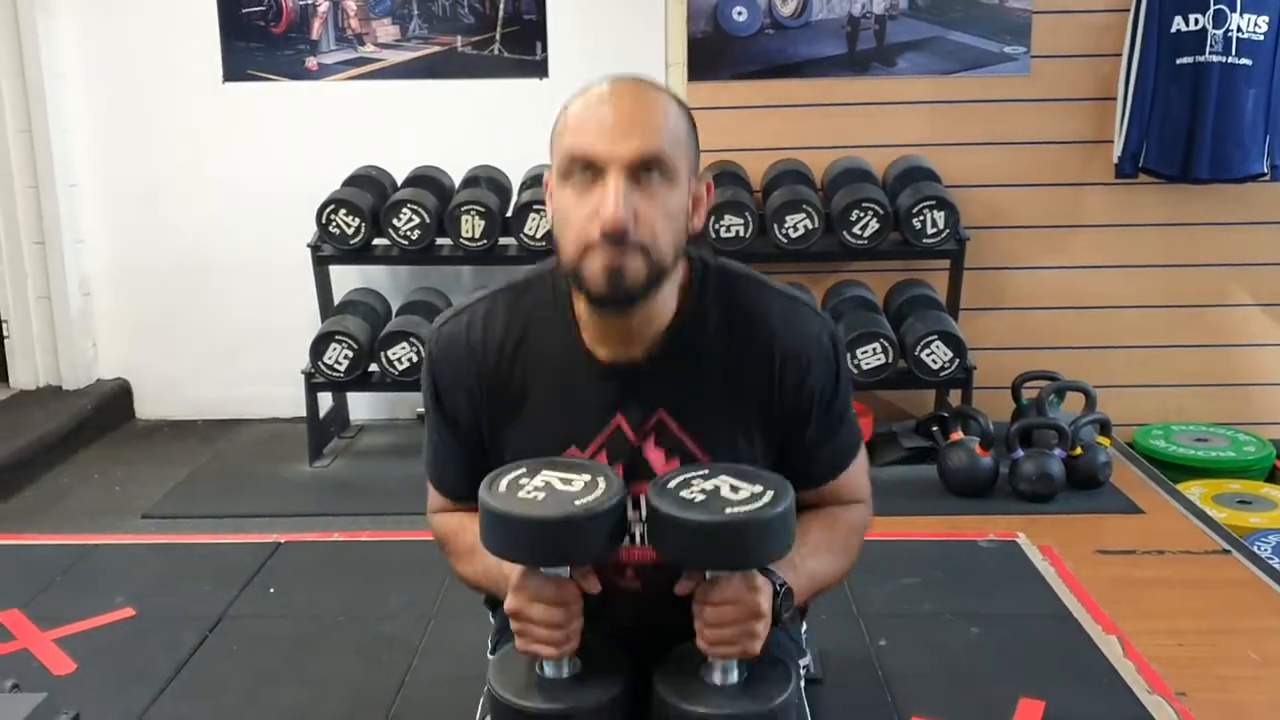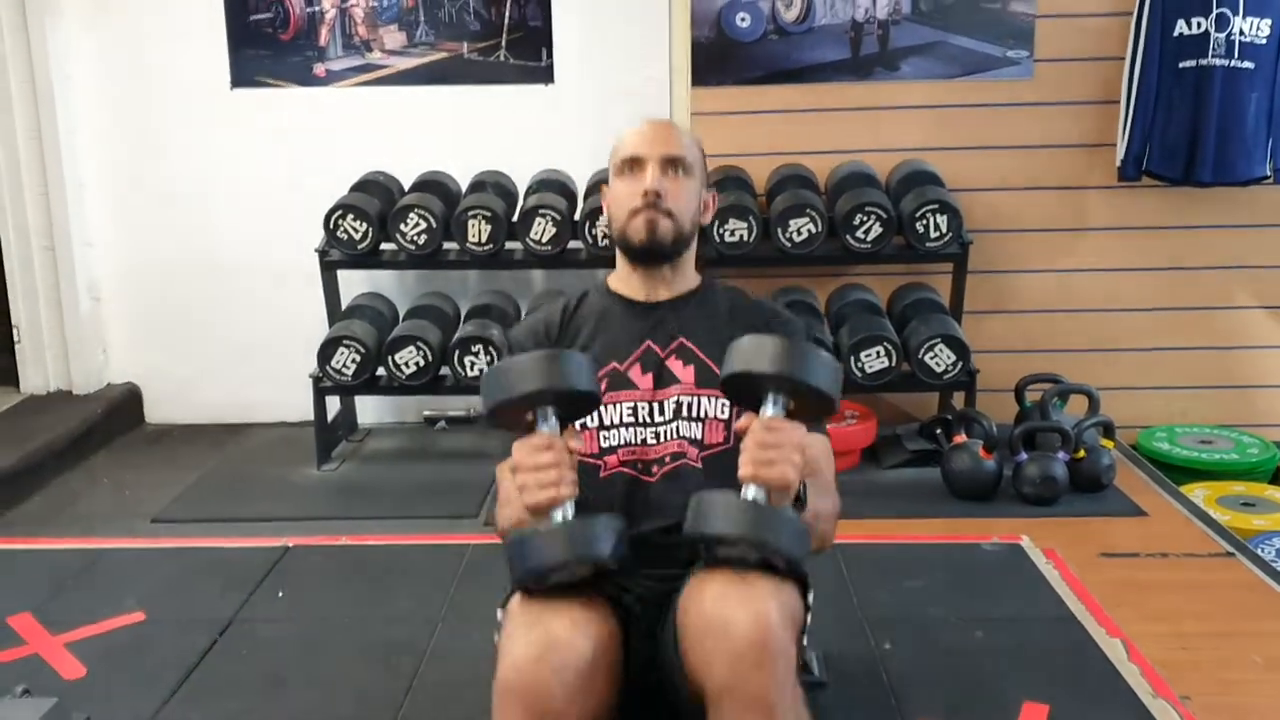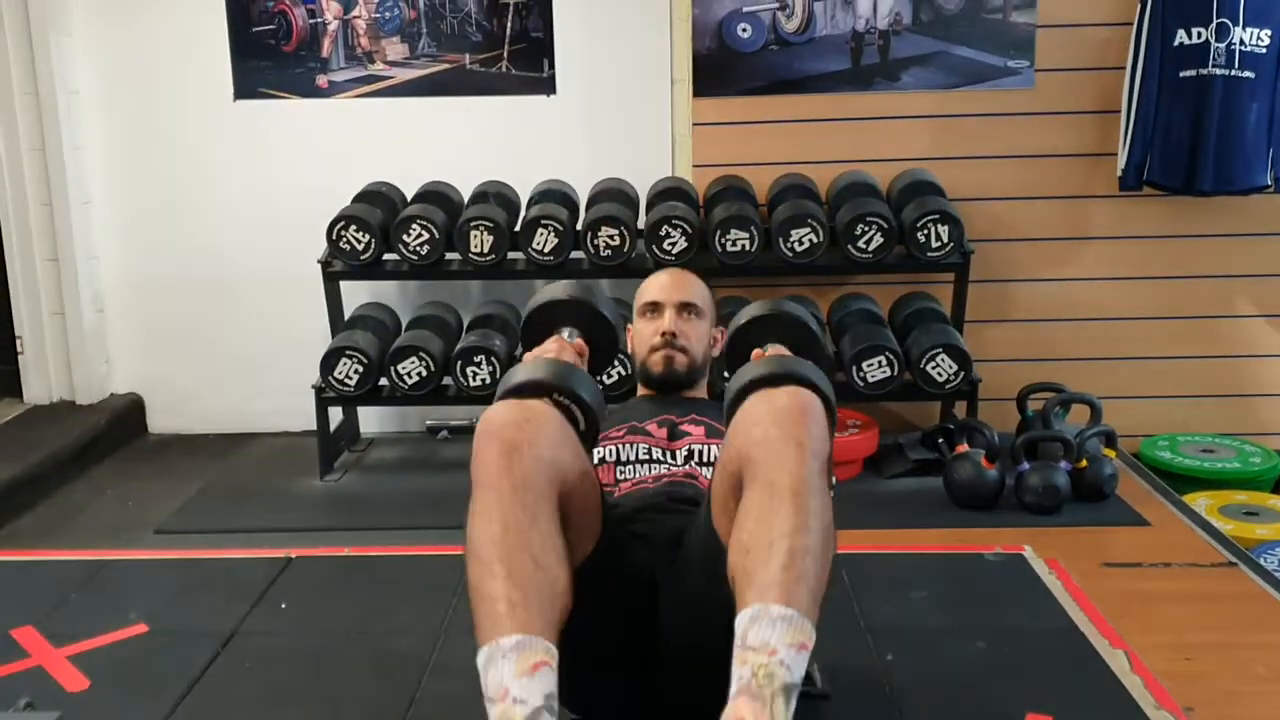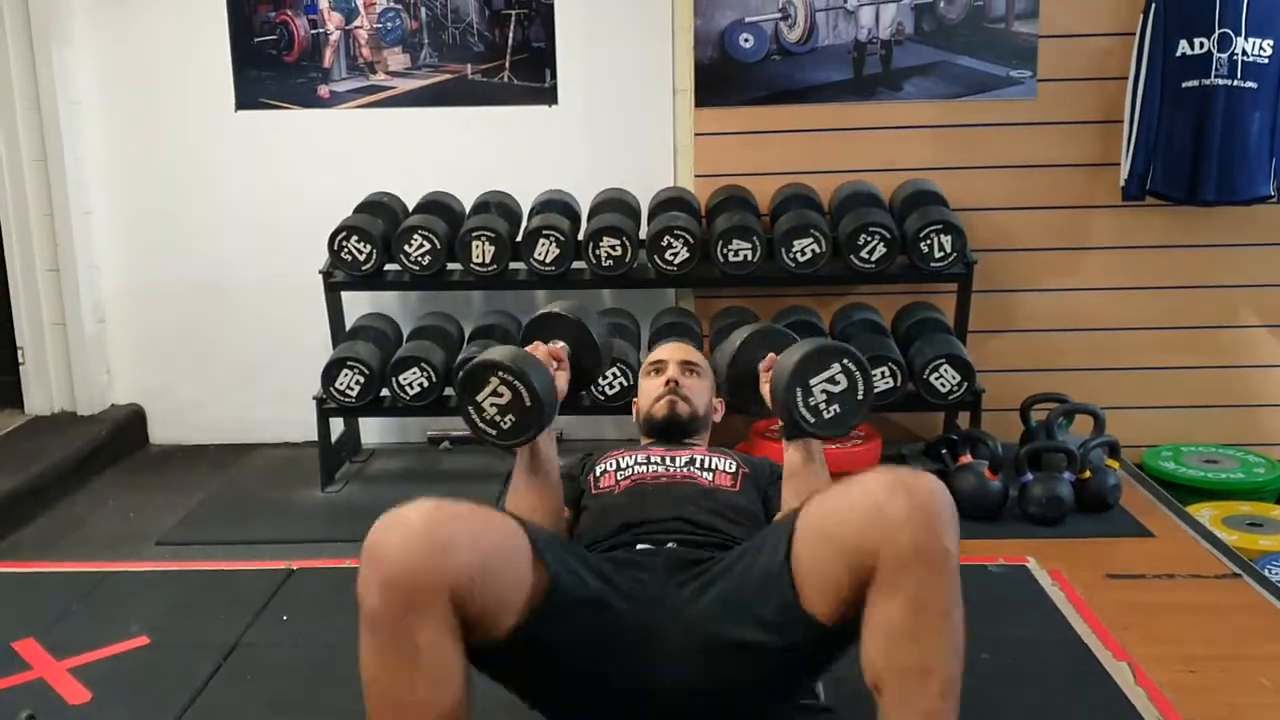
dt=0.4s
person 1, frame 1
left shoulder: (788, 337)
right shoulder: (473, 345)
left elbow: (843, 505)
right elbow: (454, 512)
left wrist: (773, 583)
right wrist: (513, 575)
left hip: (725, 625)
right hip: (559, 625)
person 1, frame 2
left shoulder: (768, 329)
right shoulder: (545, 335)
left elbow: (820, 514)
right elbow: (510, 508)
left wrist: (792, 488)
right wrist: (529, 500)
left hip: (722, 585)
right hip: (588, 590)
left knee: (747, 628)
person 1, frame 3
left shoulder: (749, 425)
right elbow: (518, 527)
left wrist: (786, 410)
right wrist: (542, 404)
left hip: (718, 640)
right hip: (601, 626)
left knee: (789, 410)
right knee: (511, 423)
person 1, frame 4
left shoulder: (760, 472)
right shoulder: (587, 468)
left elbow: (820, 555)
right elbow: (526, 546)
left hip: (729, 616)
right hip: (597, 611)
left knee: (910, 510)
right knee: (408, 550)
